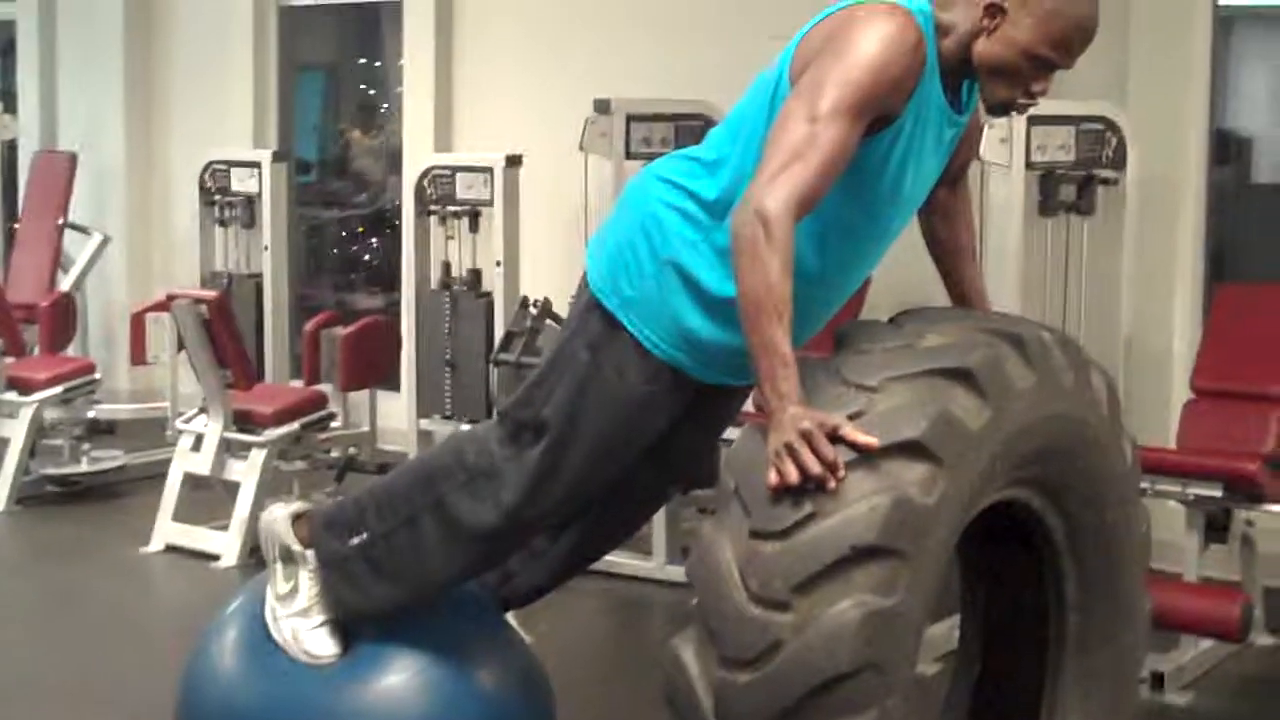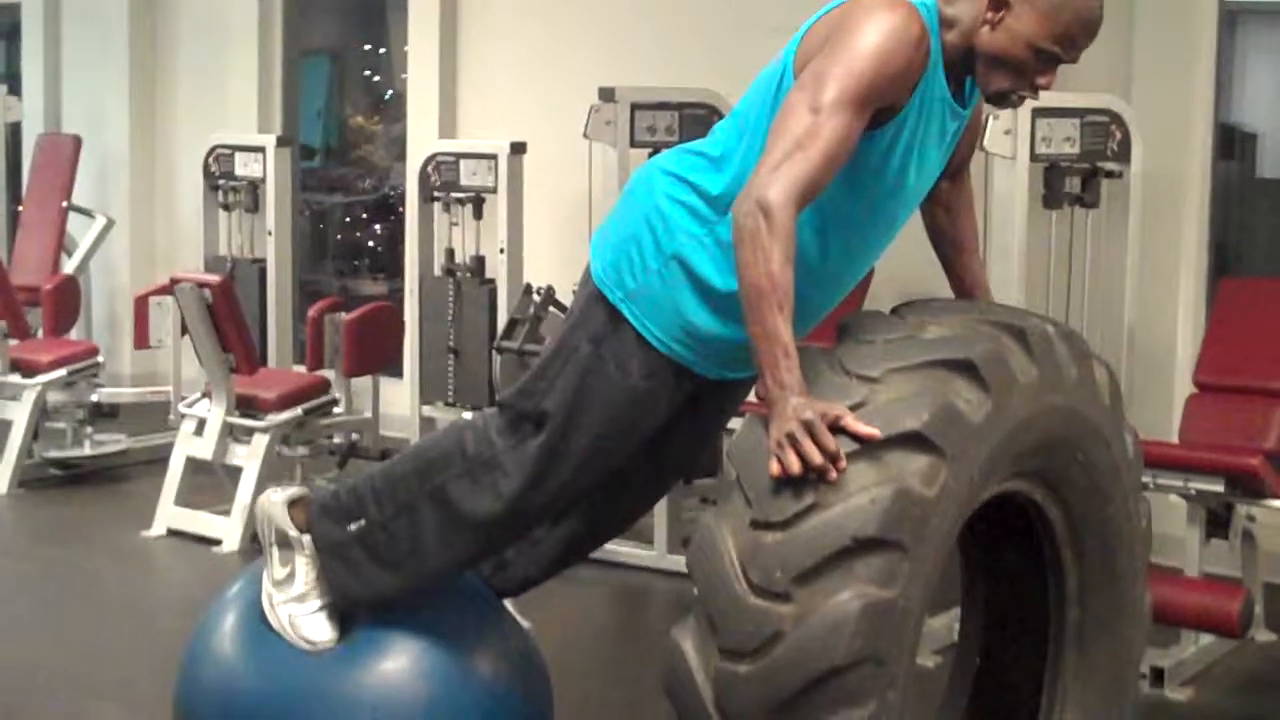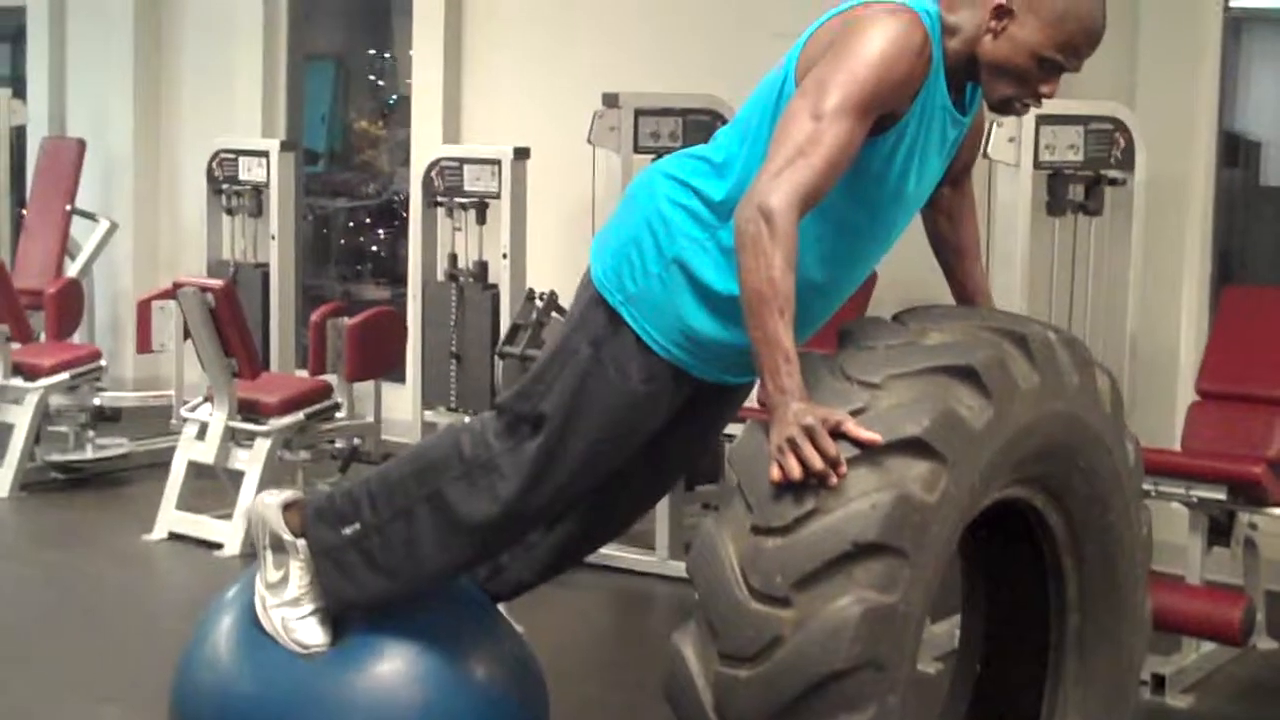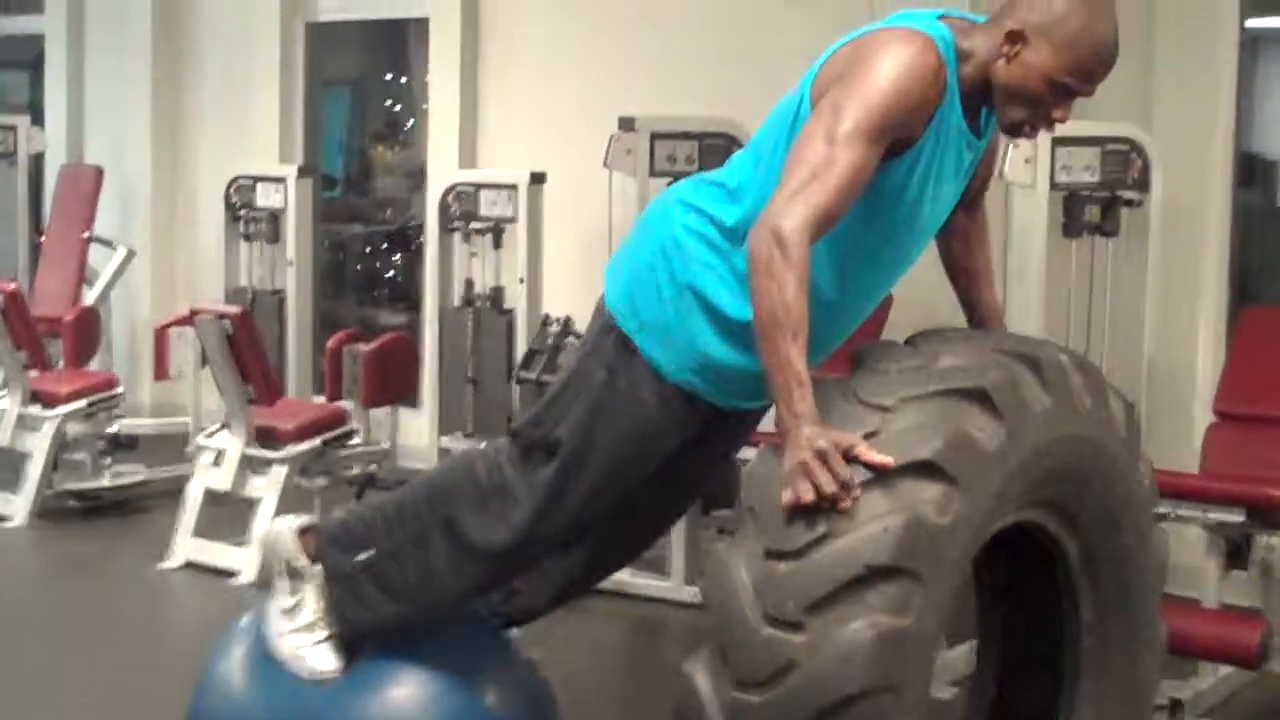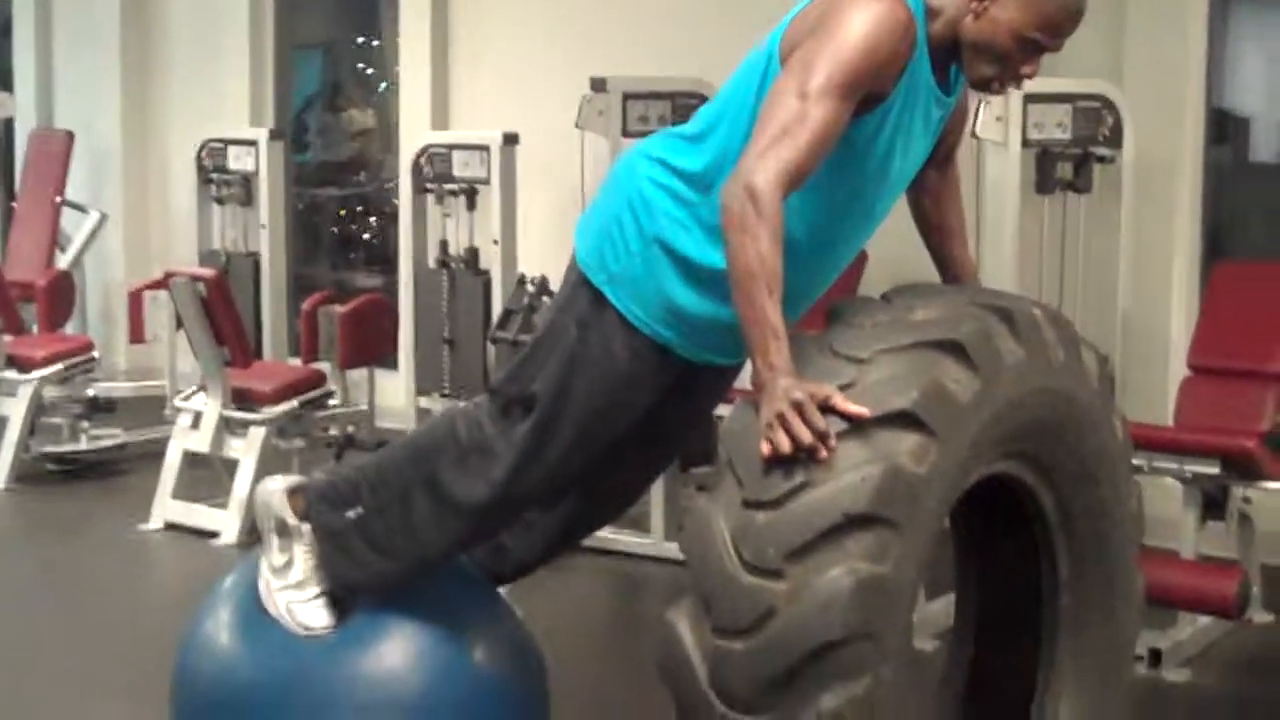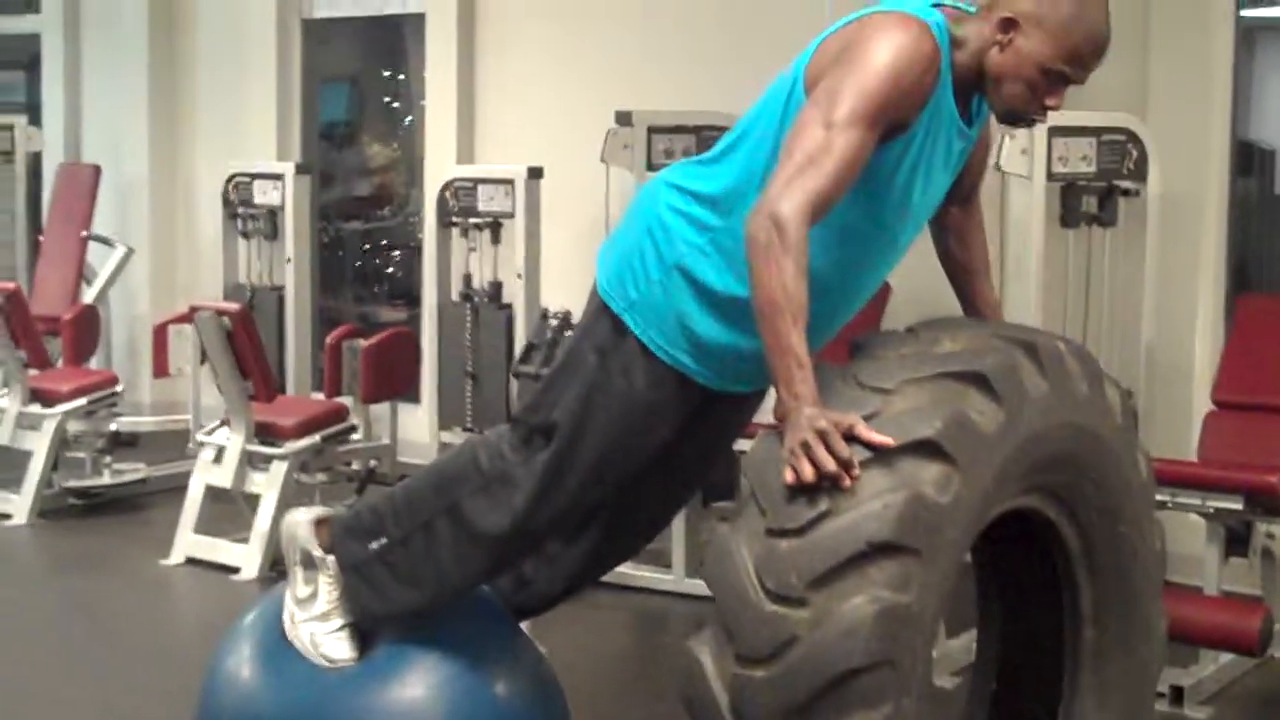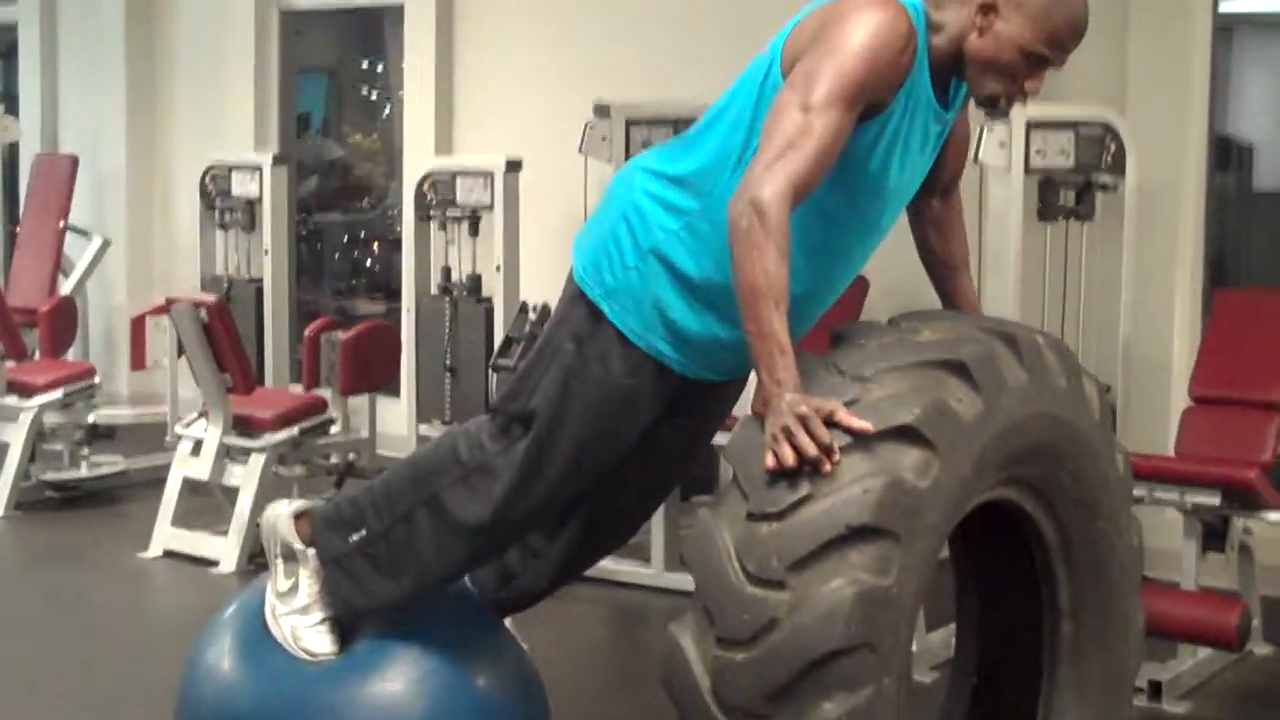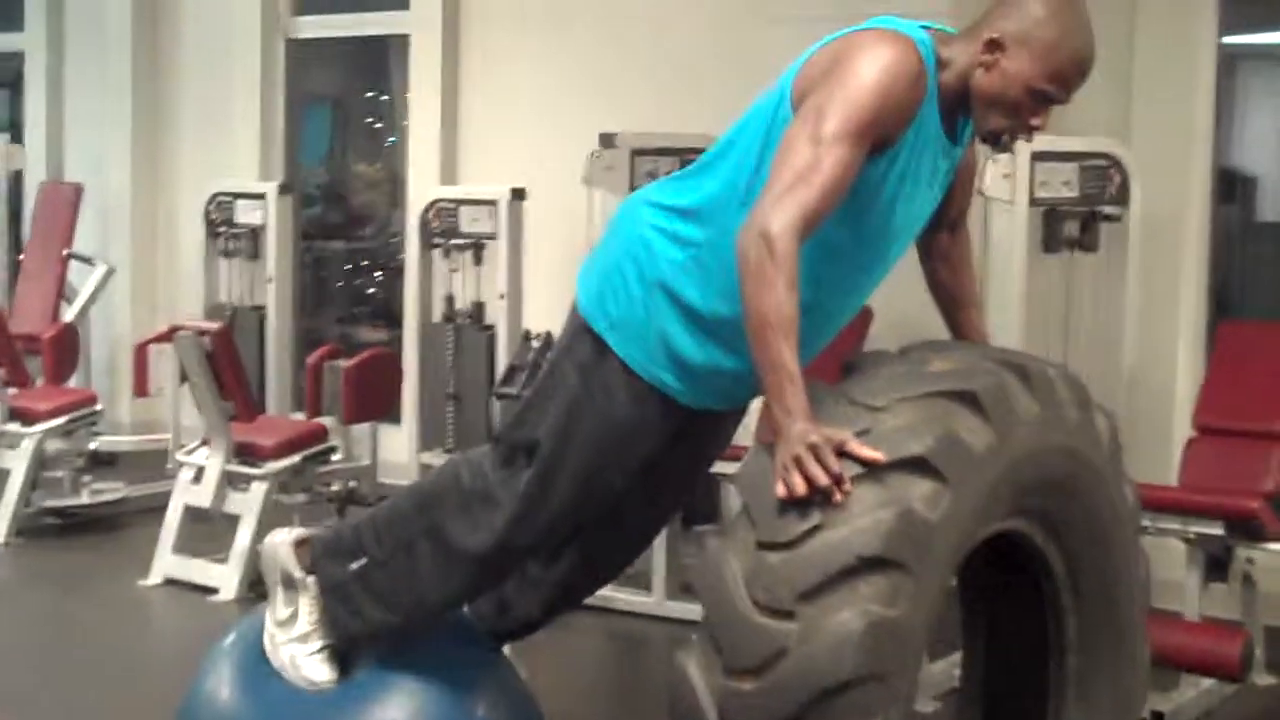
dt=0.3s
person 1, frame 1
left shoulder: (962, 91)
left elbow: (944, 192)
right elbow: (764, 211)
right wrist: (786, 404)
left hip: (731, 327)
right hip: (670, 282)
left knee: (614, 501)
right knee: (529, 467)
left ankle: (465, 593)
right ankle: (315, 542)
person 1, frame 2
left shoulder: (967, 86)
left elbow: (946, 188)
right elbow: (766, 203)
right wrist: (787, 395)
left hip: (734, 319)
right hip: (672, 276)
left knee: (616, 491)
right knee: (529, 456)
left ankle: (461, 581)
right ankle: (313, 531)
person 1, frame 3
left shoulder: (966, 91)
left elbow: (949, 194)
right elbow: (769, 208)
right wrist: (789, 400)
left hip: (731, 326)
right hip: (674, 280)
left knee: (608, 496)
right knee: (522, 462)
left ankle: (454, 582)
right ankle: (305, 531)
person 1, frame 4
left shoulder: (981, 112)
left elbow: (962, 218)
right elbow: (783, 232)
right wrist: (801, 423)
left hip: (744, 347)
right hip: (687, 306)
left knee: (619, 522)
right knee: (541, 488)
left ankle: (465, 608)
right ankle: (322, 558)
person 1, frame 5
left shoulder: (950, 73)
left elbow: (933, 174)
right elbow: (754, 189)
right wrist: (777, 377)
left hip: (719, 304)
right hip: (659, 260)
left knee: (608, 478)
right knee: (521, 442)
left ankle: (451, 566)
right ankle: (310, 517)
person 1, frame 6
left shoulder: (974, 97)
left elbow: (956, 210)
right elbow: (779, 217)
right wrist: (800, 405)
left hip: (741, 336)
right hip: (677, 288)
left knee: (629, 512)
right knee: (543, 474)
left ankle: (481, 602)
right ankle: (336, 547)
person 1, frame 7
left shoulder: (952, 92)
left elbow: (935, 202)
right elbow: (761, 201)
right wrist: (783, 391)
left hip: (721, 326)
right hip: (656, 278)
left knee: (611, 504)
right knee: (520, 464)
left ankle: (462, 595)
right ankle: (314, 542)
person 1, frame 8
left shoulder: (959, 122)
left elbow: (944, 236)
right elbow: (772, 232)
right wrist: (793, 420)
left hip: (724, 357)
right hip: (658, 310)
left knee: (610, 534)
right knee: (525, 492)
left ankle: (465, 623)
right ankle: (315, 569)
